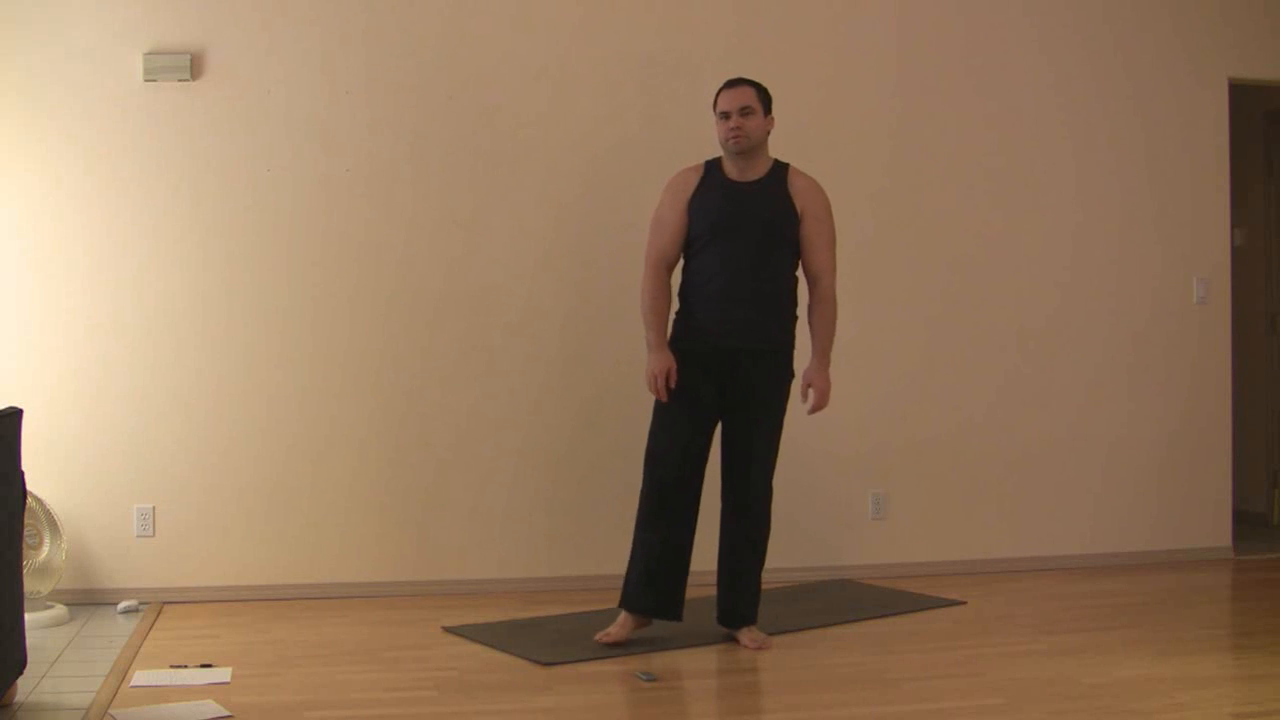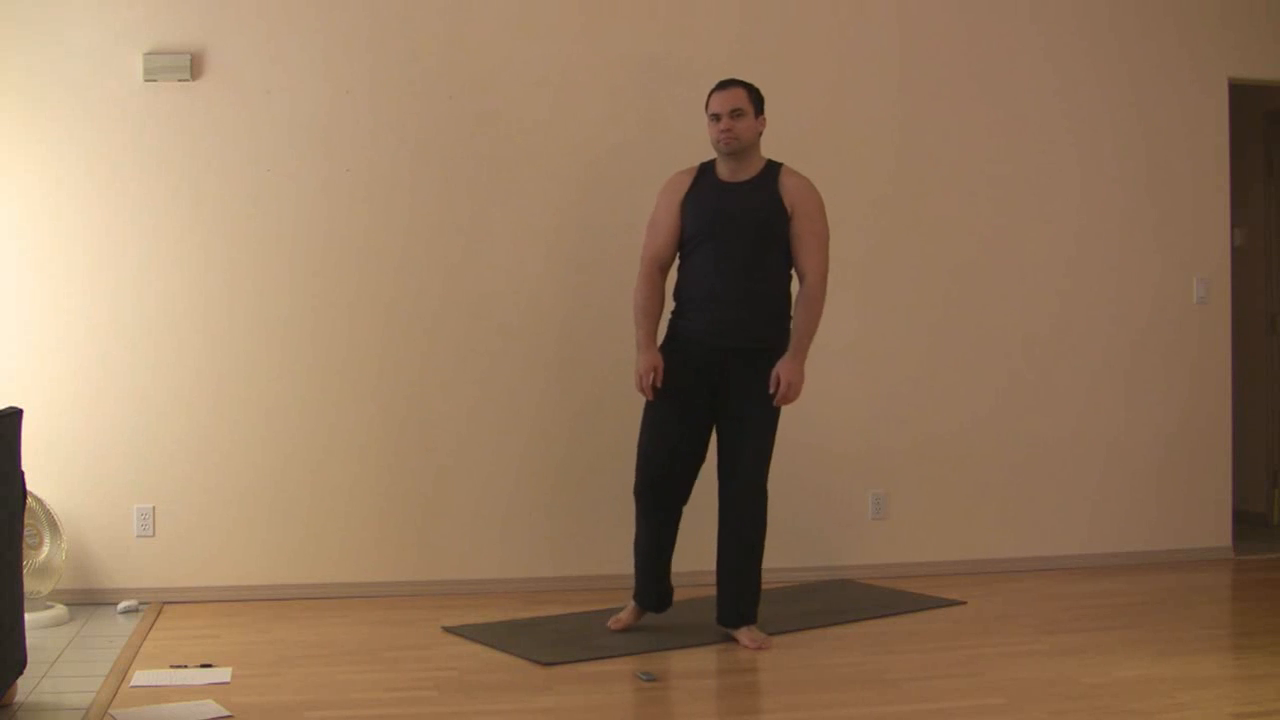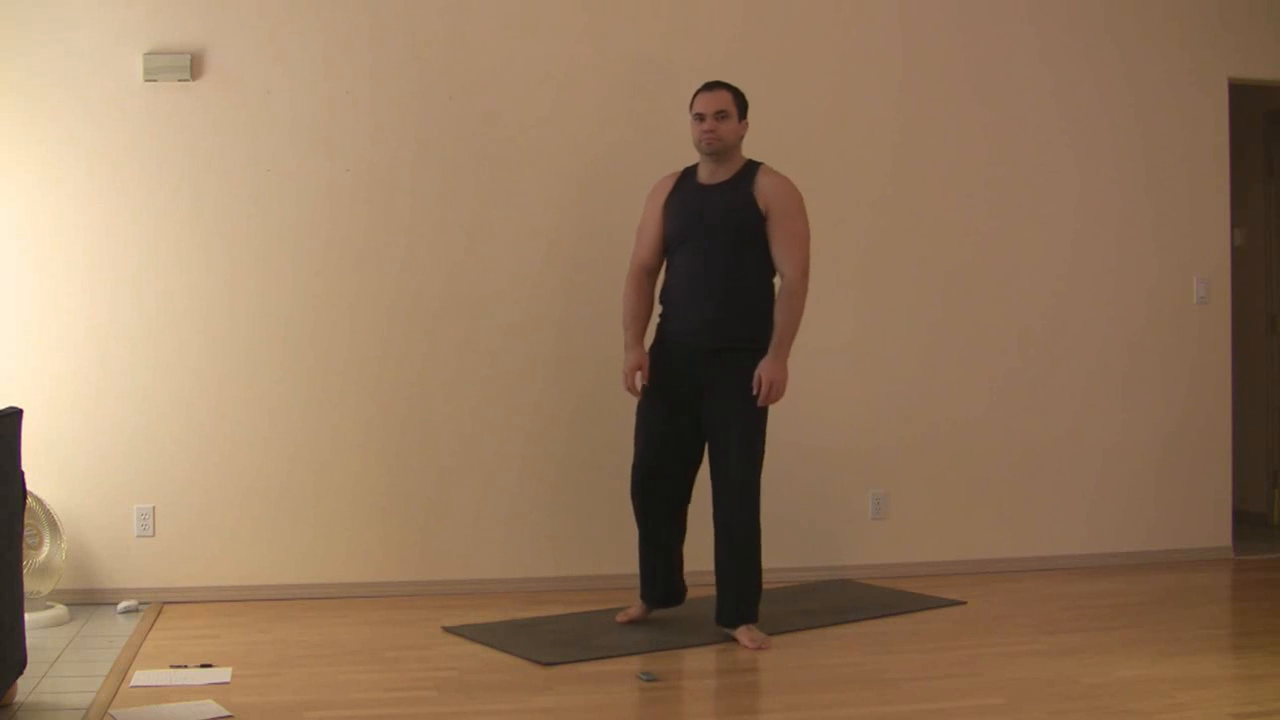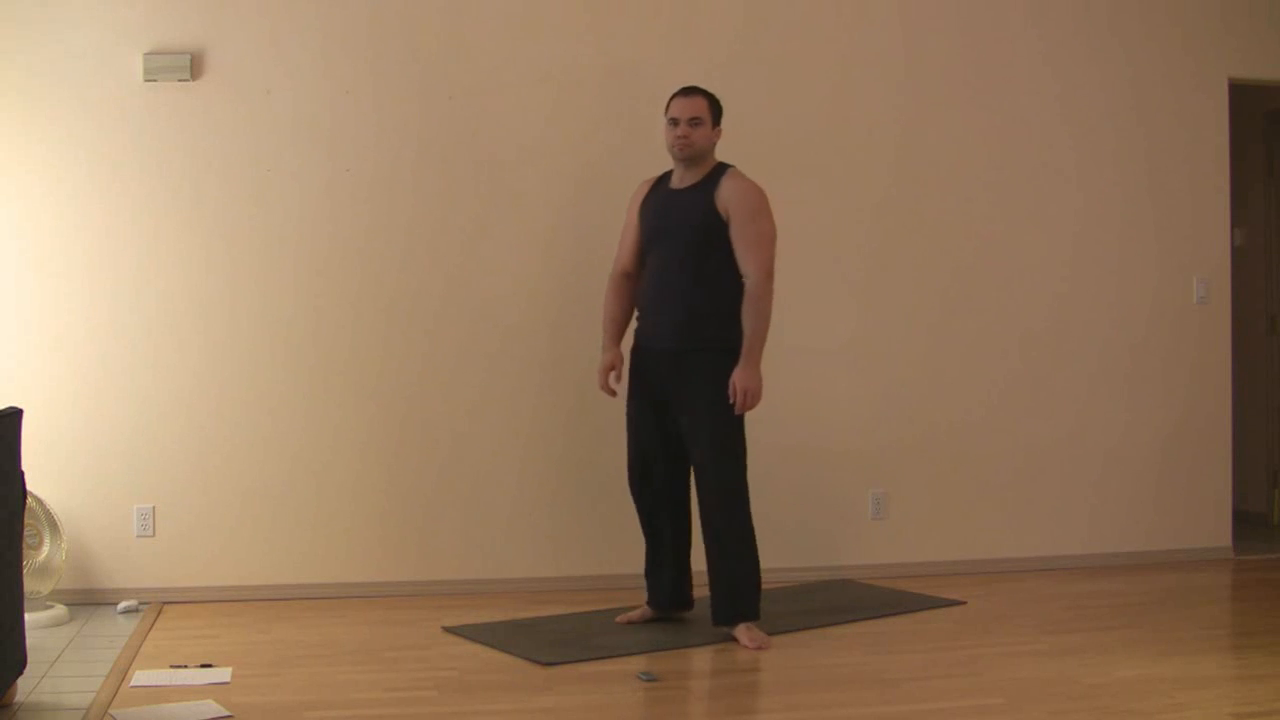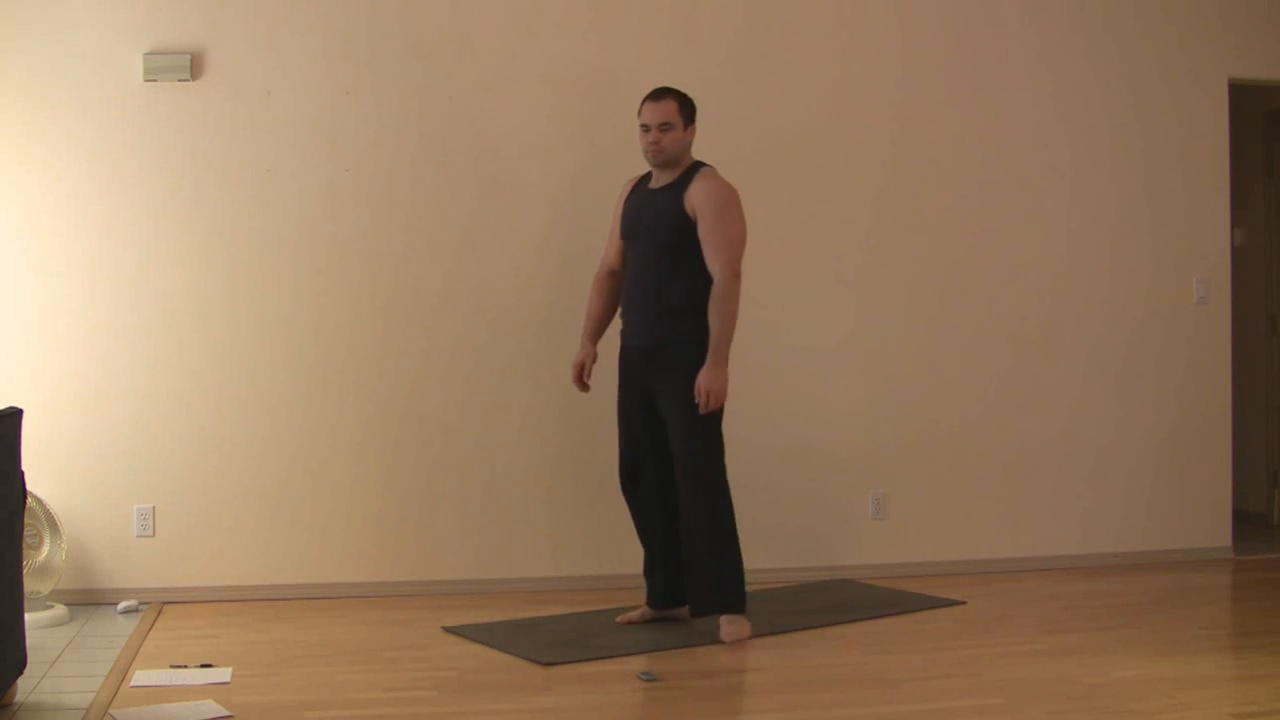
dt=0.2s
person 1, frame 1
left shoulder: (802, 192)
right shoulder: (688, 184)
left elbow: (822, 282)
right elbow: (657, 269)
left wrist: (820, 360)
right wrist: (657, 348)
left hip: (765, 361)
right hip: (693, 356)
left knee: (750, 489)
right knee: (668, 478)
left ankle: (740, 614)
right ankle: (640, 605)
person 1, frame 2
left shoulder: (793, 190)
right shoulder: (683, 186)
left elbow: (813, 280)
right elbow: (652, 269)
left wrist: (795, 355)
right wrist: (646, 346)
left hip: (757, 361)
right hip: (685, 353)
left knee: (745, 489)
right knee: (658, 475)
left ankle: (739, 614)
right ankle: (646, 595)
person 1, frame 3
left shoulder: (771, 189)
right shoulder: (668, 190)
left elbow: (794, 277)
right elbow: (642, 271)
left wrist: (777, 355)
right wrist: (633, 345)
left hip: (740, 360)
right hip: (672, 355)
left knee: (736, 488)
right knee: (653, 477)
left ankle: (739, 613)
right ankle: (658, 591)
person 1, frame 4
left shoulder: (737, 192)
right shoulder: (647, 194)
left elbow: (759, 280)
right elbow: (624, 274)
left wrist: (749, 362)
right wrist: (611, 345)
left hip: (711, 361)
right hip: (651, 358)
left knee: (722, 486)
right knee: (650, 481)
left ankle: (739, 611)
right ankle: (666, 595)
person 1, frame 5
left shoulder: (710, 191)
right shoulder: (632, 192)
left elbow: (726, 279)
right elbow: (610, 272)
left wrist: (717, 362)
right wrist: (589, 340)
left hip: (688, 355)
right hip: (637, 354)
left knee: (699, 476)
right knee: (642, 477)
left ankle: (725, 604)
right ankle: (667, 594)
